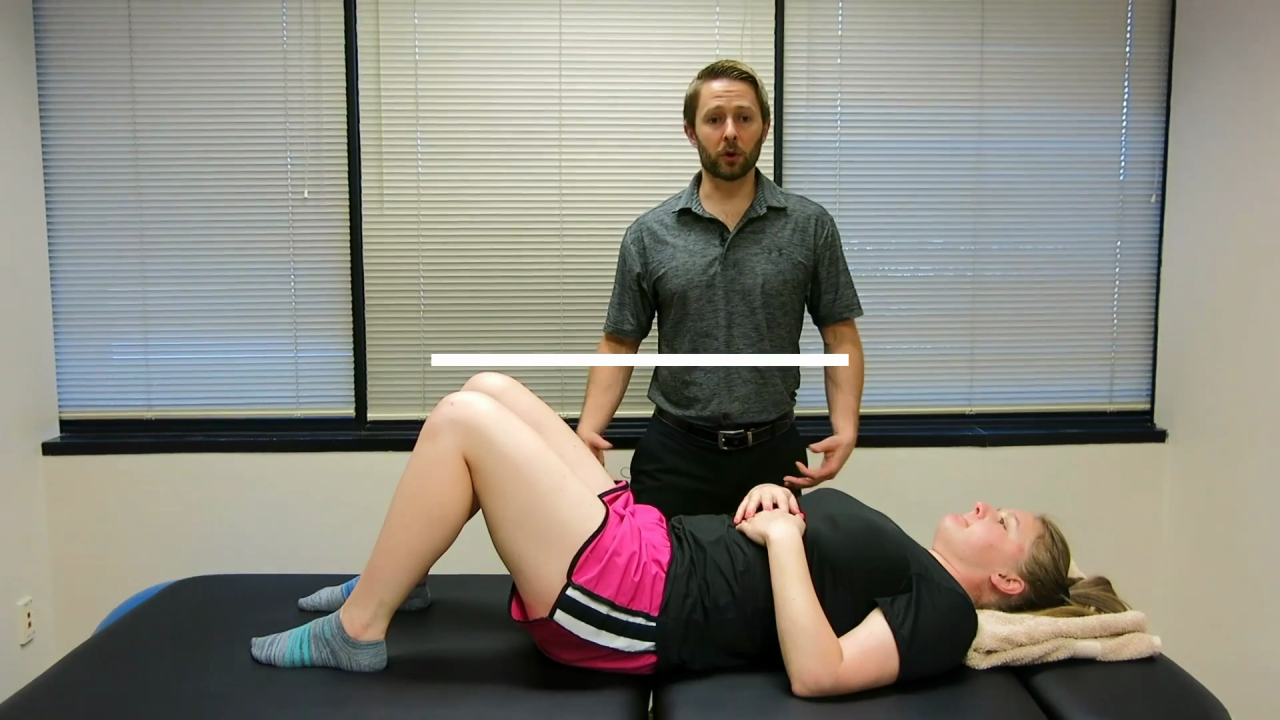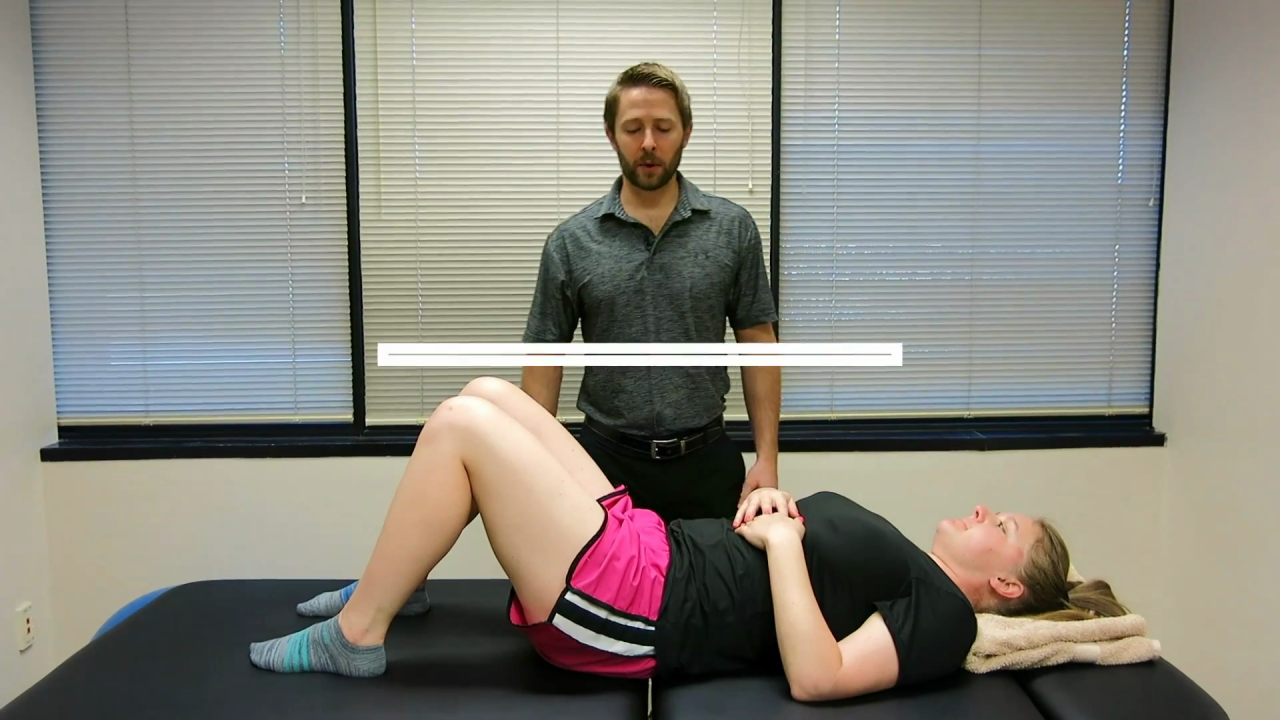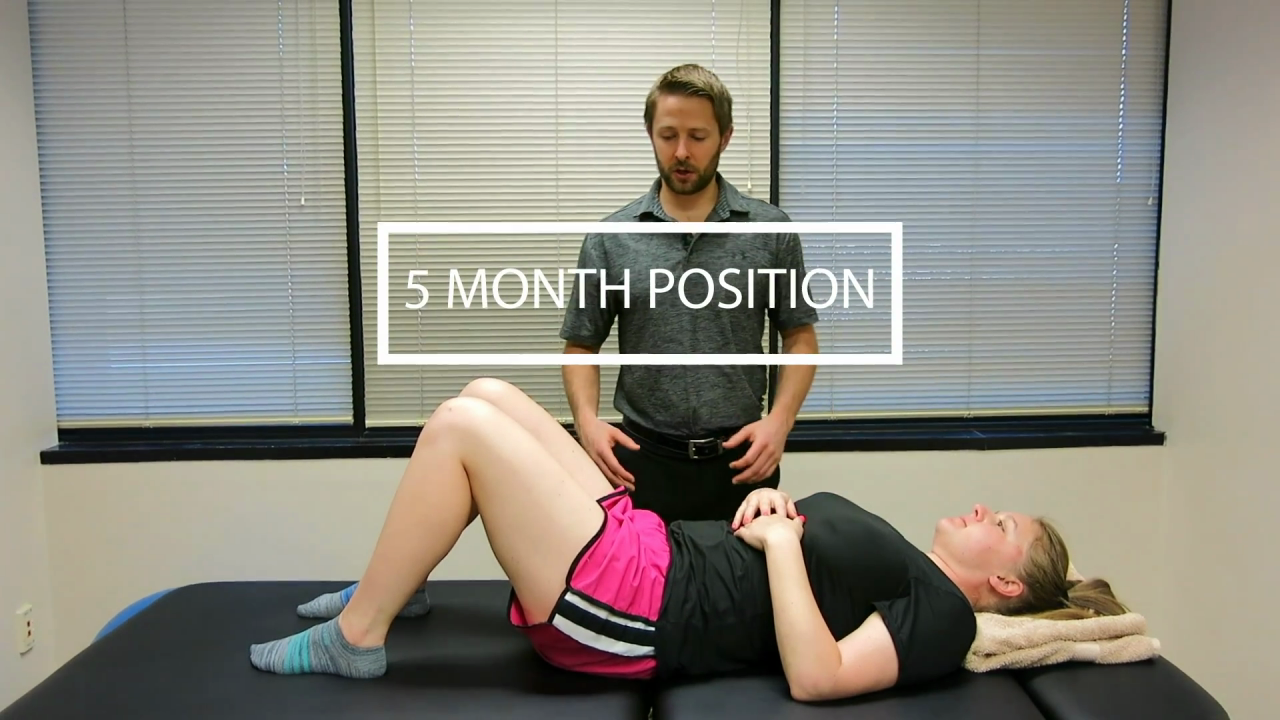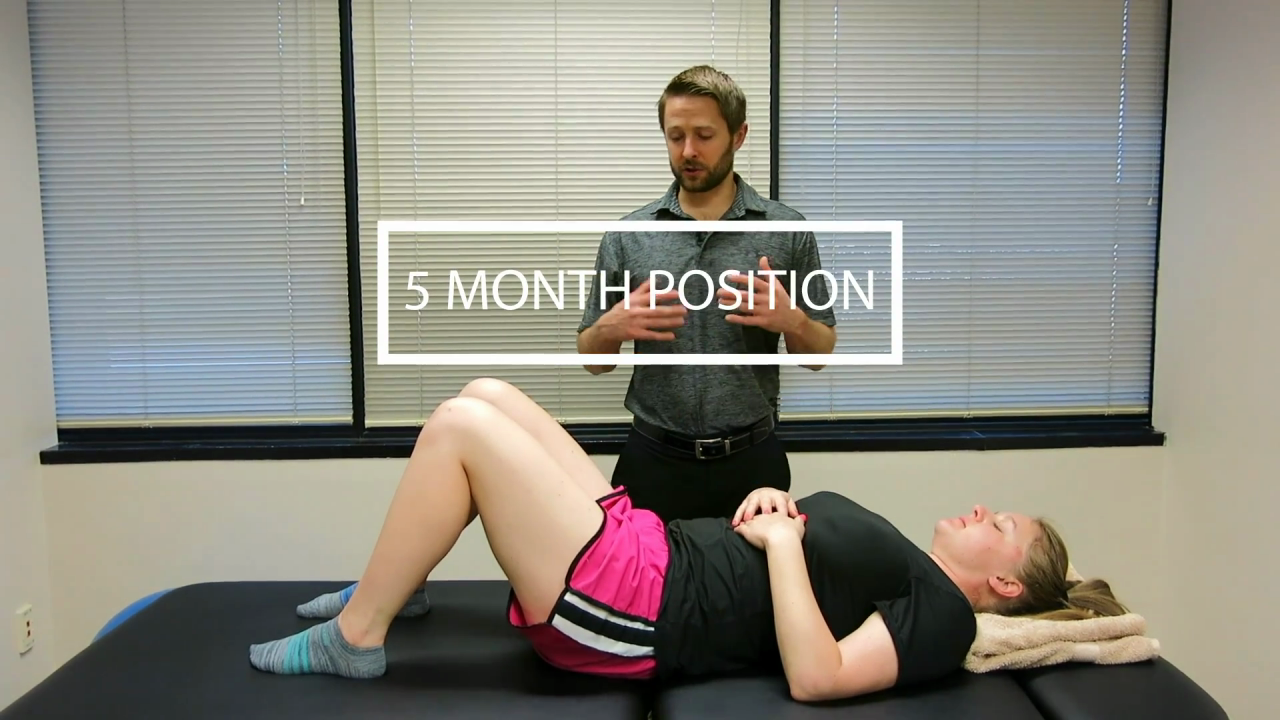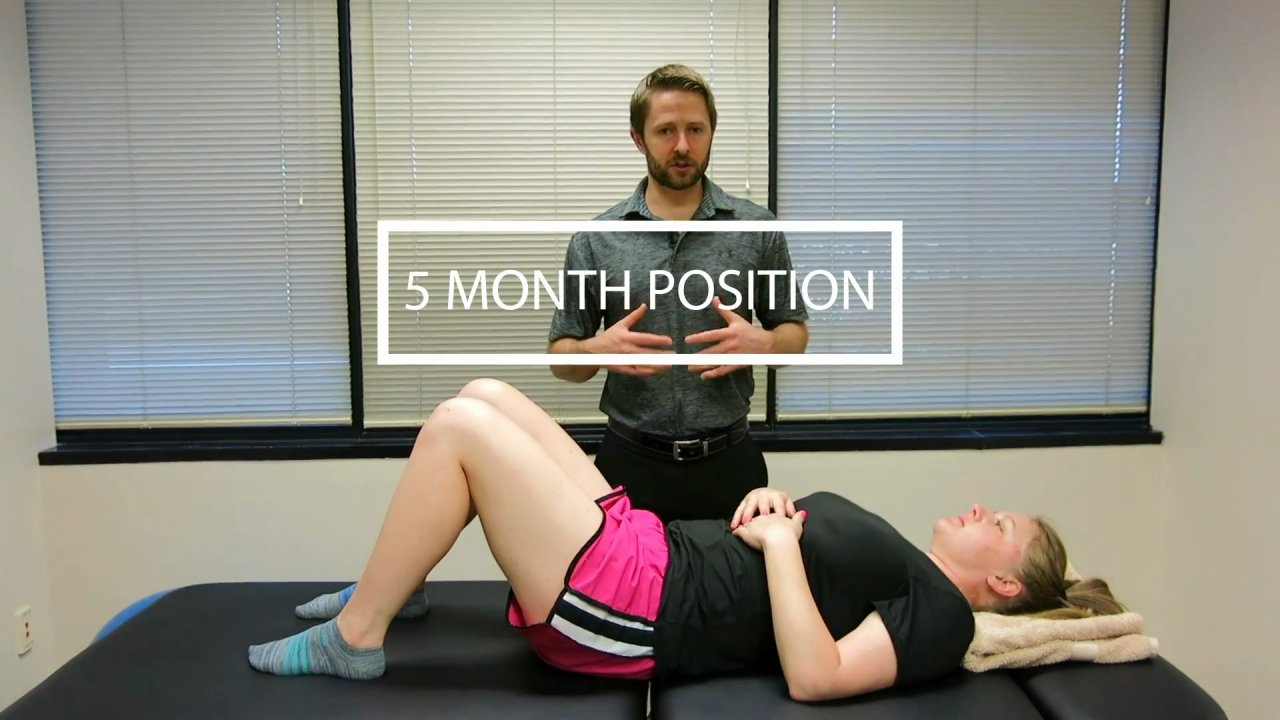
dt=0.7s
person 1, frame 1
left shoulder: (942, 614)
right shoulder: (907, 570)
left elbow: (817, 673)
left wrist: (783, 537)
right wrist: (775, 498)
left hip: (636, 605)
right hip: (651, 543)
left knee: (462, 422)
right knee: (488, 391)
left ankle: (358, 630)
right ankle: (398, 577)
person 1, frame 2
left shoulder: (942, 617)
right shoulder: (907, 571)
left elbow: (816, 678)
left wrist: (782, 541)
right wrist: (772, 503)
left hip: (635, 610)
right hip: (649, 546)
left knee: (460, 426)
right knee: (486, 394)
left ankle: (356, 635)
right ankle: (396, 582)
person 1, frame 3
left shoulder: (942, 618)
right shoulder: (904, 571)
left elbow: (816, 677)
left wrist: (781, 542)
right wrist: (771, 503)
left hip: (634, 611)
right hip: (649, 549)
left knee: (461, 427)
right knee: (486, 398)
left ankle: (356, 637)
right ankle: (397, 585)
person 1, frame 4
left shoulder: (941, 617)
right shoulder: (907, 571)
left elbow: (815, 677)
left wrist: (781, 542)
right wrist: (772, 502)
left hip: (635, 612)
right hip: (650, 545)
left knee: (460, 427)
right knee: (485, 396)
left ankle: (355, 637)
right ankle: (397, 584)
person 1, frame 5
left shoulder: (941, 617)
right shoulder: (903, 569)
left elbow: (813, 676)
left wrist: (780, 541)
right wrist: (769, 502)
left hip: (633, 611)
right hip: (649, 547)
left knee: (459, 426)
right knee: (484, 398)
left ankle: (355, 638)
right ankle: (393, 583)
person 2, frame 1
left shoulder: (810, 227)
right shoulder: (649, 234)
left elbow: (840, 336)
right elbow: (619, 344)
left wrist: (846, 429)
right wrist: (586, 431)
left hip: (772, 454)
right hip: (674, 452)
person 2, frame 2
left shoulder: (733, 229)
right shoulder: (571, 241)
left elbow: (756, 343)
right elbow: (545, 358)
left wrist: (765, 456)
left hip: (706, 460)
right hip: (609, 463)
person 2, frame 3
left shoulder: (771, 231)
right shoulder: (610, 240)
left elbow: (799, 337)
right elbow: (581, 345)
left wrist: (780, 419)
right wrist: (586, 419)
left hip: (741, 462)
right hip: (645, 462)
person 2, frame 4
left shoulder: (787, 232)
right shoulder: (628, 236)
left elbow: (820, 352)
right elbow: (591, 355)
left wrist: (791, 320)
right wrist: (613, 326)
left hip: (750, 461)
right hip: (655, 461)
person 2, frame 5
left shoulder: (756, 229)
right shoulder: (595, 240)
left elbow: (792, 330)
right elbow: (562, 354)
left wrist: (759, 345)
right wrist: (601, 351)
left hip: (728, 461)
right hip: (632, 463)
